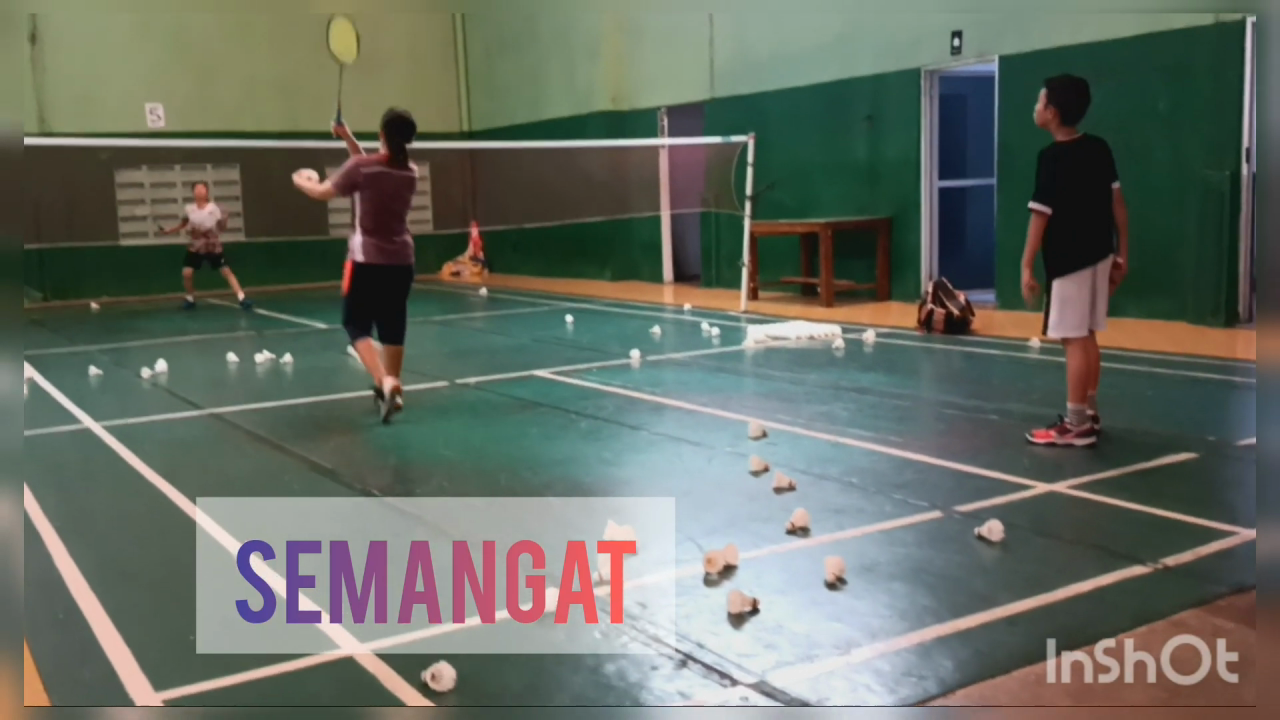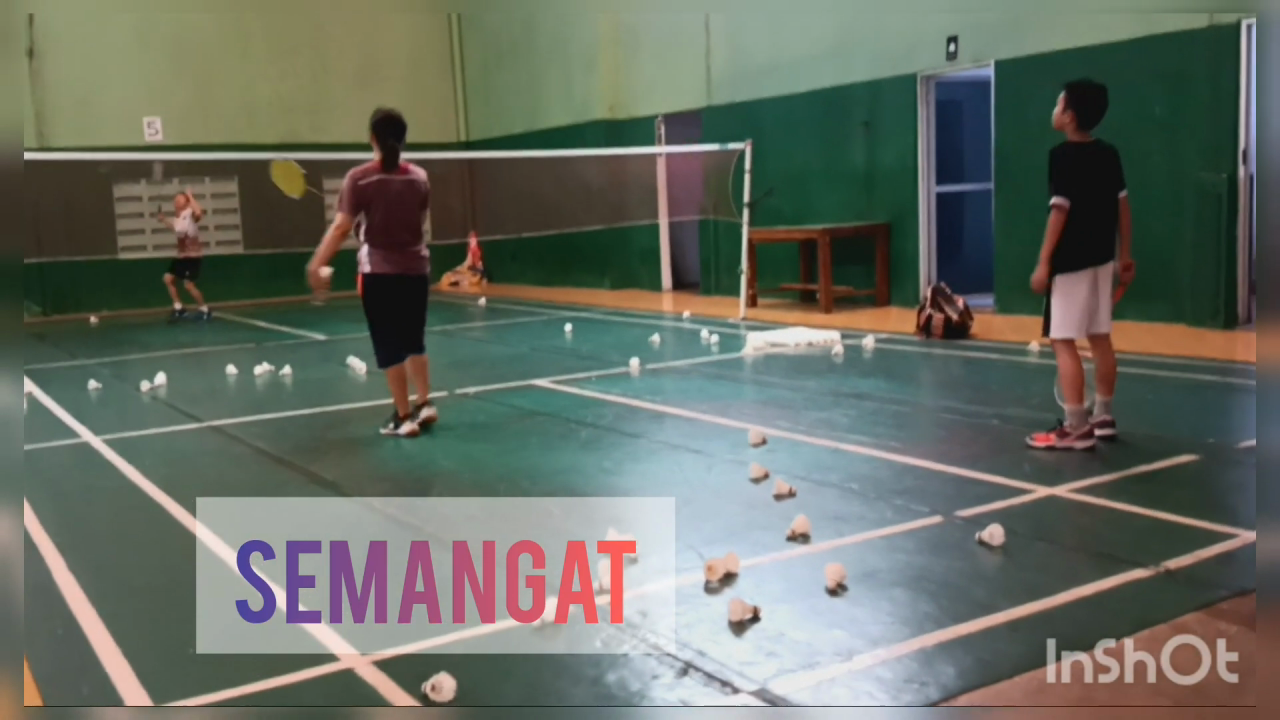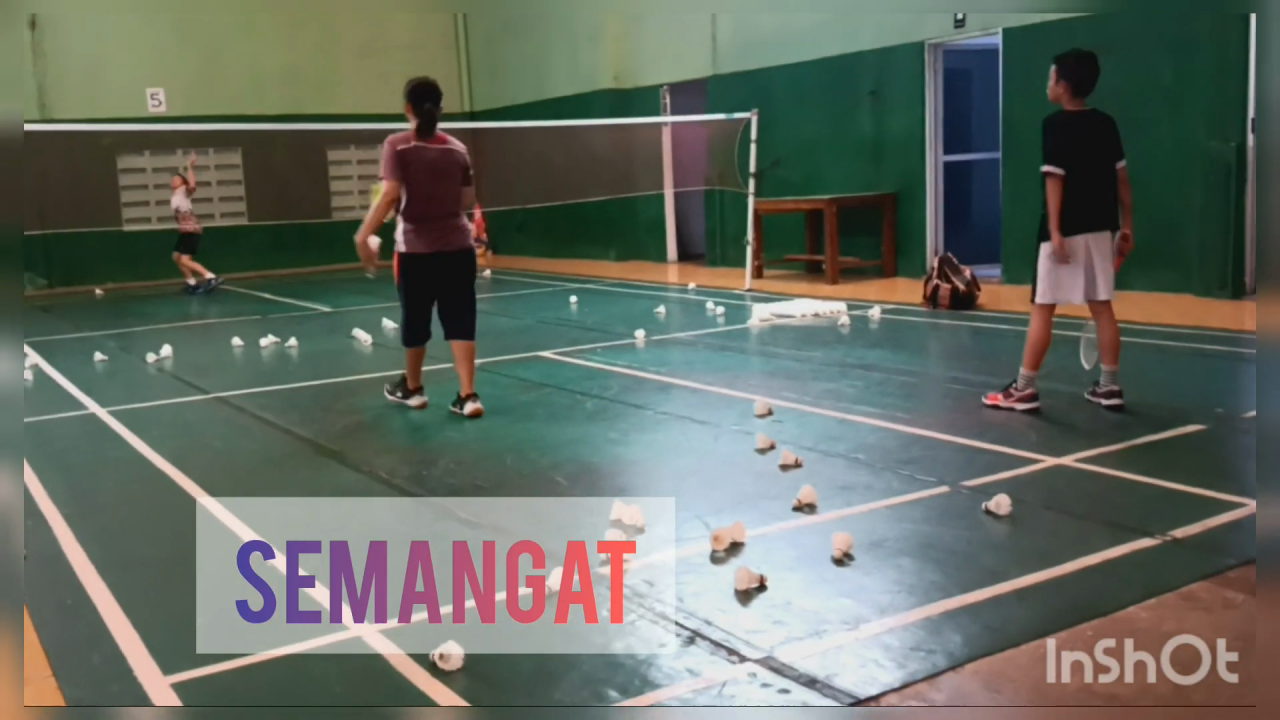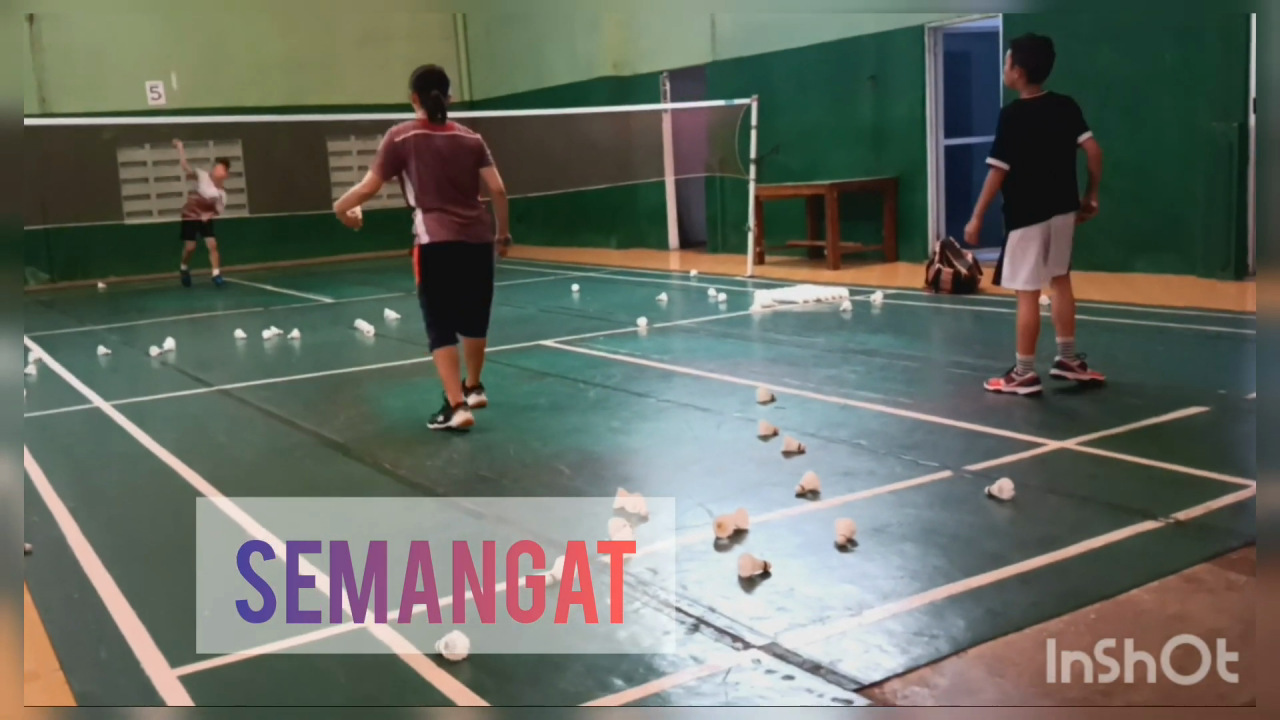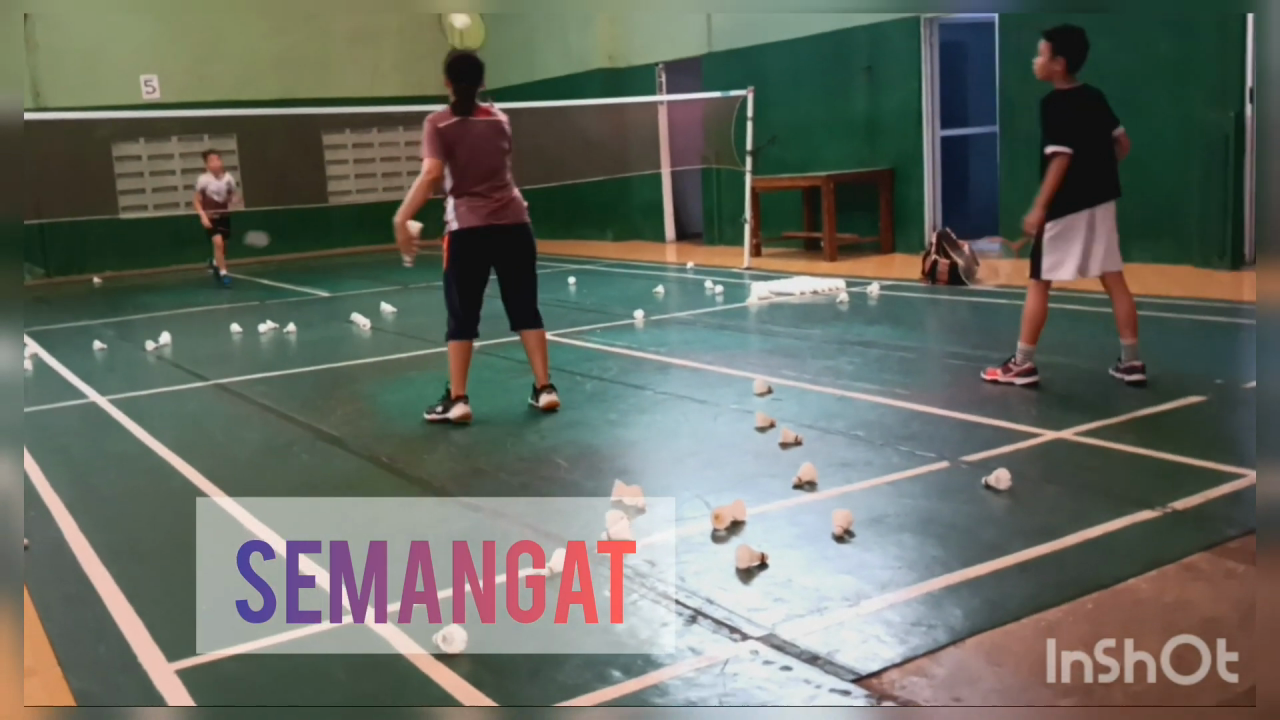
dt=0.5s
person 1, frame 1
left shoulder: (1051, 158)
right shoulder: (1099, 148)
left elbow: (1041, 216)
right elbow: (1117, 203)
left wrist: (1027, 267)
right wrist: (1121, 253)
left hip: (1070, 260)
right hip: (1100, 254)
left knee: (1074, 339)
right knee: (1087, 335)
left ankle: (1076, 425)
right ankle: (1087, 412)
person 1, frame 2
left shoulder: (1063, 154)
right shoulder: (1109, 154)
left elbow: (1060, 210)
right elbow: (1122, 207)
left wrist: (1043, 262)
right wrist: (1124, 255)
left hip: (1072, 262)
right hip: (1101, 258)
left knee: (1064, 342)
right knee: (1099, 338)
left ankle: (1076, 427)
right ankle: (1103, 417)
person 1, frame 3
left shoulder: (1056, 125)
right shoulder: (1107, 124)
left elbow: (1054, 180)
right elbow: (1122, 179)
left wrist: (1054, 232)
right wrist: (1126, 226)
left hip: (1067, 232)
right hip: (1100, 229)
left knee: (1043, 309)
right knee: (1102, 307)
left ankle: (1025, 389)
right ankle: (1109, 386)
person 1, frame 4
left shoulder: (1012, 115)
right shoulder: (1066, 106)
left elbow: (998, 171)
right elbow: (1094, 151)
left wrist: (977, 217)
right wrist: (1091, 195)
left hip: (1027, 214)
right hip: (1063, 208)
left knee: (1026, 293)
right knee: (1060, 280)
left ankle: (1024, 373)
right ankle: (1067, 358)
person 1, frame 5
left shoulder: (1053, 103)
right shoulder: (1095, 98)
left elbow: (1060, 158)
right elbow: (1123, 143)
left wrist: (1038, 207)
left hip: (1067, 207)
right hip: (1103, 201)
left knee: (1039, 284)
right knee: (1114, 280)
left ankle: (1022, 363)
right ankle: (1131, 361)
person 2, frame 1
left shoulder: (360, 167)
right shoulder: (410, 172)
left elbow: (322, 192)
left wrist: (300, 180)
right wrist: (351, 140)
left hip: (367, 259)
right hip: (402, 260)
left knee: (357, 324)
right knee: (393, 327)
left ankle: (386, 383)
right ankle: (390, 388)
person 2, frame 2
left shoulder: (359, 178)
right shoulder: (419, 177)
left elbow: (341, 227)
left wrist: (317, 264)
left hip: (378, 271)
right hip: (416, 269)
left knee: (389, 344)
right knee: (414, 340)
left ankle: (404, 417)
right ankle: (424, 403)
person 2, frame 3
left shoulder: (398, 145)
right shoulder: (457, 149)
left elbow: (389, 195)
right elbow: (468, 202)
left wrist: (363, 234)
left hip: (417, 248)
right hip: (458, 245)
left knee: (415, 322)
right knee: (460, 319)
left ankle: (411, 388)
right ankle: (468, 396)
person 2, frame 4
left shoulder: (401, 137)
right shoulder: (470, 138)
left elbow: (369, 186)
right elbow: (497, 189)
left wrist: (341, 207)
right wrist: (503, 231)
left hip: (436, 241)
right hip: (478, 239)
left knee: (439, 324)
right knee: (474, 318)
left ankle: (456, 405)
right ankle: (474, 388)
person 2, frame 5
left shoulder: (438, 123)
right shoulder: (498, 118)
left elbow: (431, 174)
left wrist: (402, 218)
left hip: (468, 228)
right hip: (514, 223)
left knee: (462, 316)
right knee: (524, 308)
left ankle: (456, 399)
right ankle: (544, 388)
